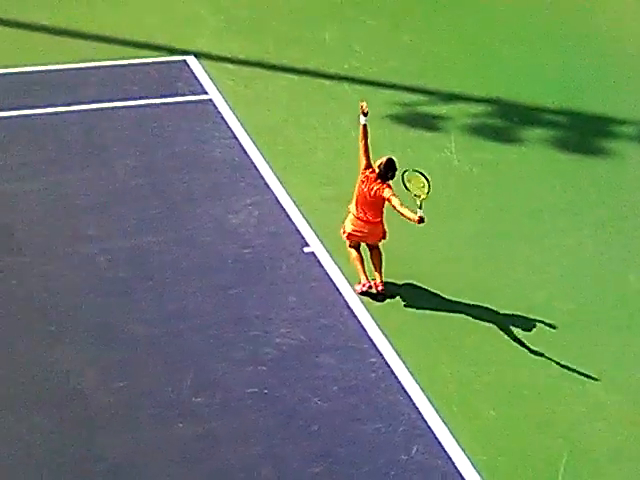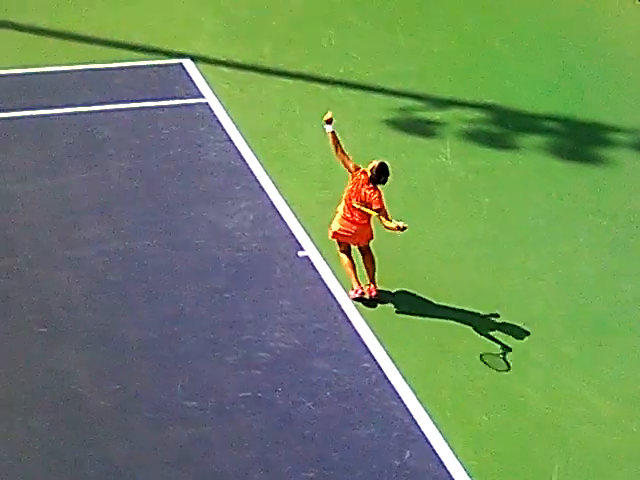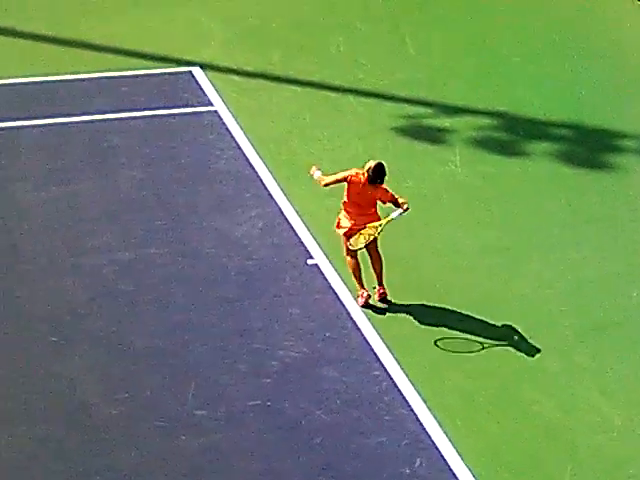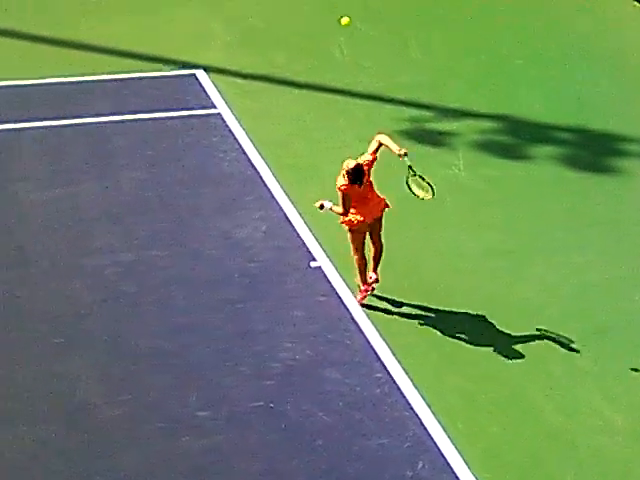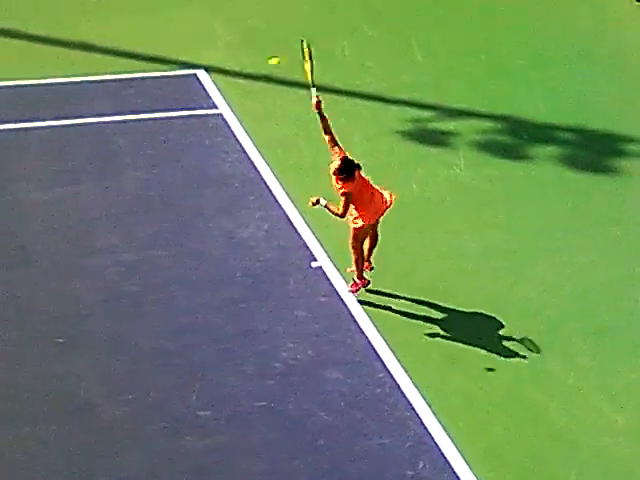
dt=0.1s
person 1, frame 1
left shoulder: (366, 173)
right shoulder: (386, 190)
left elbow: (364, 144)
right elbow: (400, 208)
left wrist: (363, 119)
right wrist: (415, 217)
left hip: (355, 225)
right hip: (374, 229)
left knee: (353, 247)
right knee: (374, 249)
left ankle: (365, 282)
right ankle: (378, 282)
person 1, frame 2
left shoulder: (357, 175)
right shoulder: (375, 194)
left elbow: (339, 152)
right elbow: (385, 221)
left wrist: (329, 128)
left hip: (342, 226)
right hip: (361, 231)
left knee: (344, 253)
right knee: (365, 251)
left ankle: (357, 287)
right ankle: (372, 287)
person 1, frame 3
left shoulder: (355, 176)
right shoulder: (380, 190)
left elbow: (325, 182)
right elbow: (398, 203)
left wrist: (316, 174)
right wrist: (403, 204)
left hip: (351, 223)
right hip: (369, 221)
left knee: (351, 255)
right knee: (373, 251)
left ankle: (362, 293)
right ankle: (381, 289)
person 1, frame 4
left shoulder: (344, 187)
right shoulder: (365, 163)
left elbow: (344, 211)
right elbow: (379, 138)
left wrist: (327, 205)
right wrist: (396, 148)
left hip: (359, 216)
right hip: (376, 208)
left knee: (358, 251)
right knee: (376, 240)
left ankle: (364, 289)
right ankle: (373, 275)
person 1, frame 5
left shoulder: (346, 190)
right shoulder: (341, 160)
left elbow: (341, 214)
right elbow: (330, 137)
left wrist: (322, 202)
right wrist: (320, 112)
left hip: (365, 216)
right hip: (379, 201)
left knee: (355, 248)
right knee: (372, 231)
left ankle: (359, 279)
right ankle: (366, 263)
